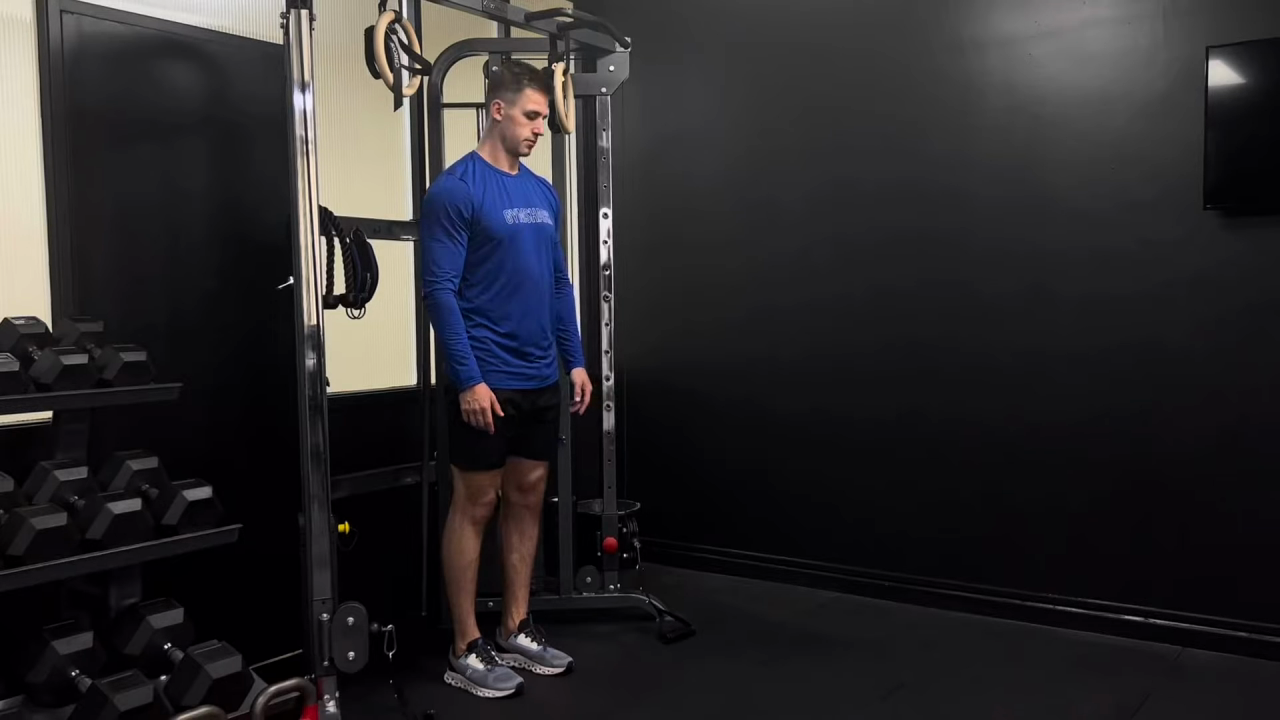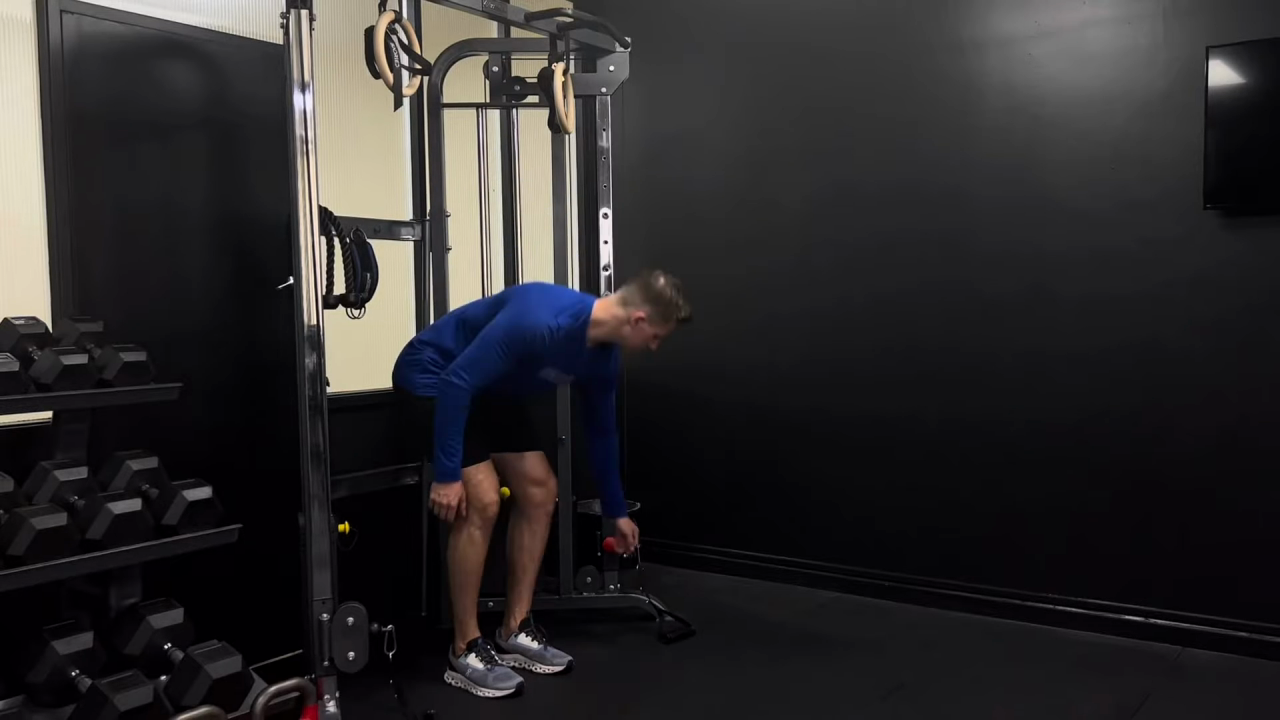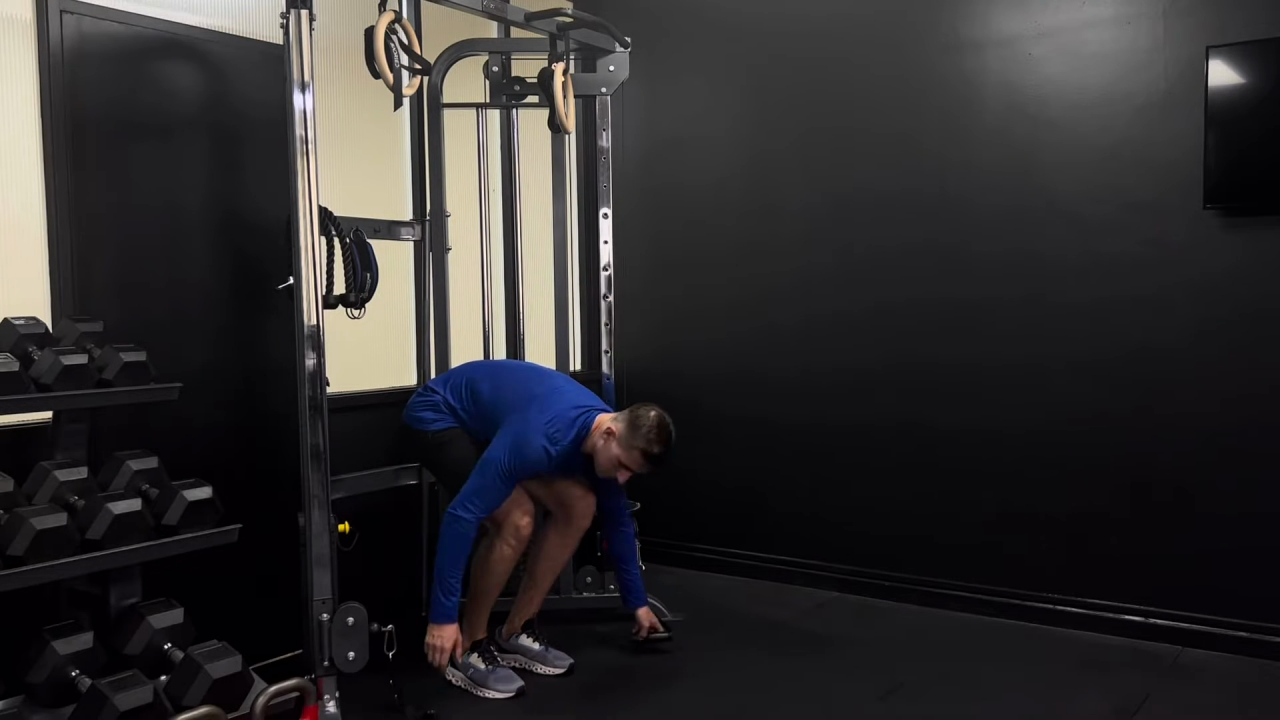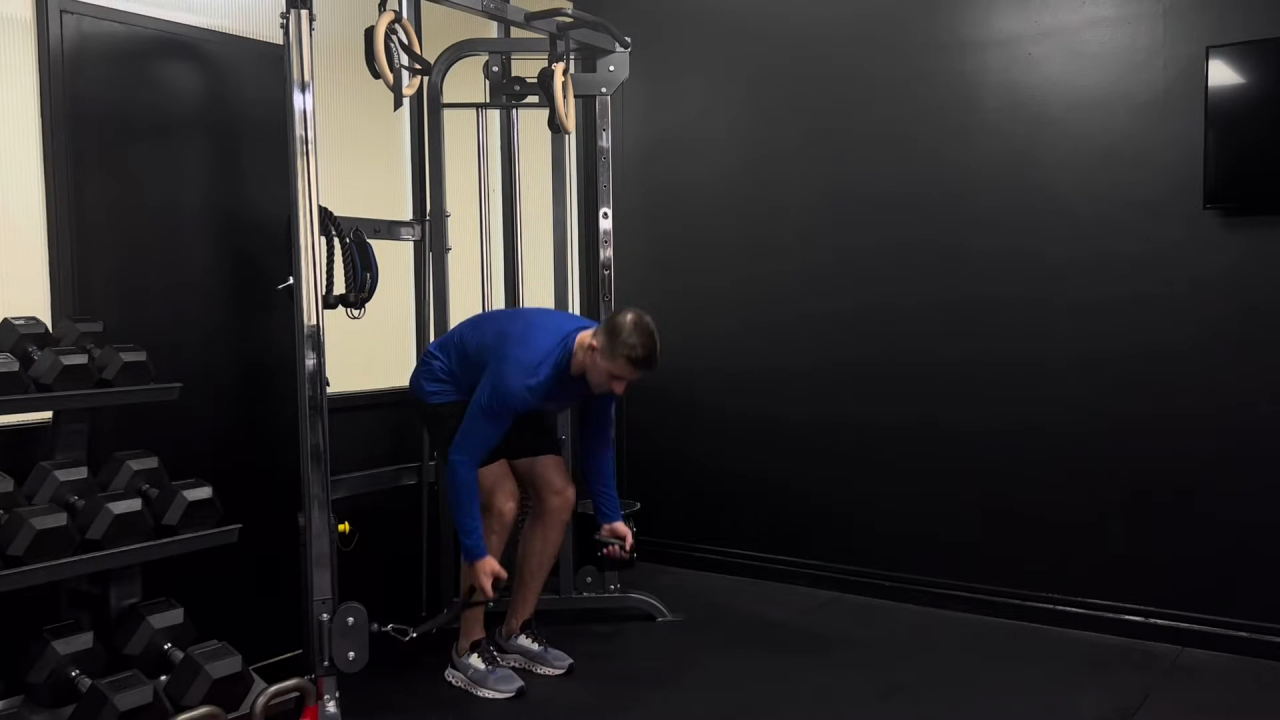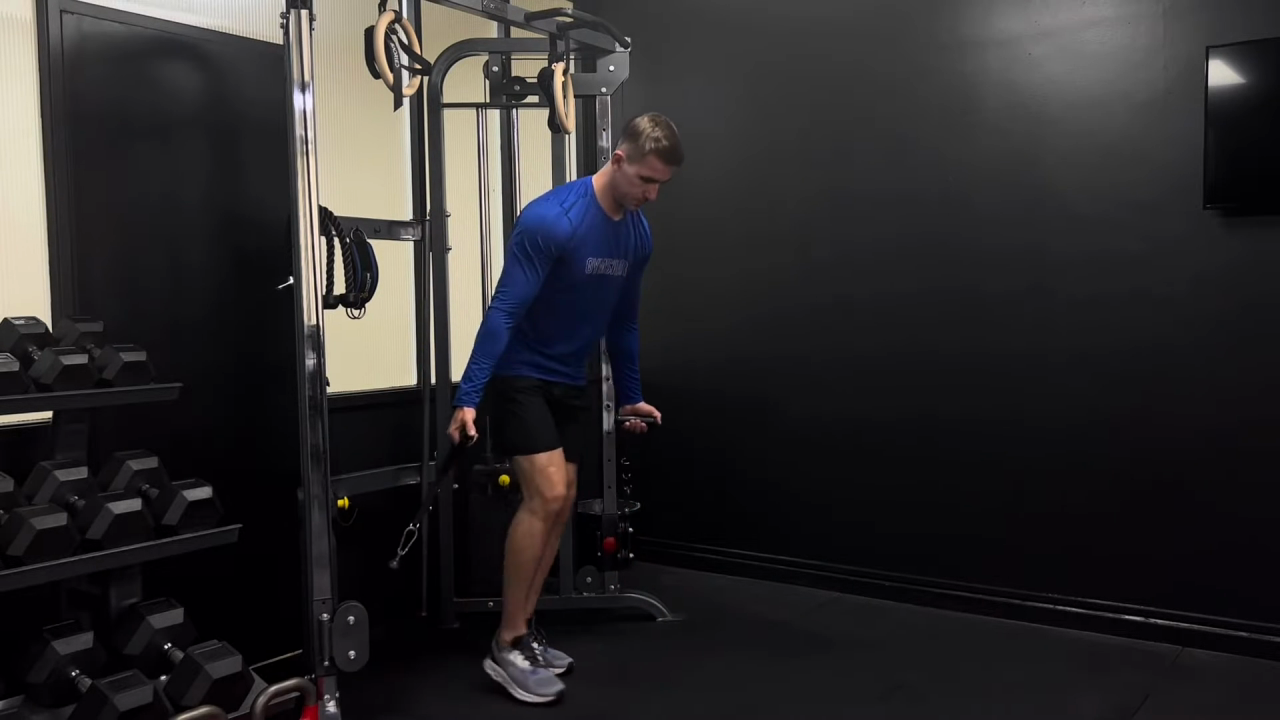
dt=0.7s
person 1, frame 1
left shoulder: (543, 193)
right shoulder: (457, 190)
right elbow: (440, 291)
left wrist: (574, 360)
right wrist: (469, 379)
left hip: (539, 380)
right hip: (486, 383)
left knee: (528, 499)
right knee: (476, 506)
left ankle: (516, 632)
right ankle: (465, 650)
person 1, frame 2
left shoulder: (602, 354)
right shoulder: (539, 320)
left elbow: (601, 432)
right elbow: (458, 382)
left wrist: (616, 511)
right wrist: (447, 474)
right hip: (433, 380)
left knee: (541, 488)
right knee: (482, 502)
left ankle: (515, 631)
right ankle: (465, 650)
person 1, frame 3
left shoulder: (617, 435)
right shoulder: (540, 440)
left elbow: (615, 521)
right elbow: (463, 516)
left wrist: (636, 601)
right wrist: (443, 617)
left hip: (489, 415)
right hip: (439, 417)
left knee: (580, 506)
right knee: (517, 521)
left ankle: (515, 632)
right ankle: (470, 647)
person 1, frame 4
left shoulder: (603, 365)
right shoulder: (524, 373)
left elbow: (598, 441)
right elbow: (462, 459)
left wrist: (610, 516)
right wrist: (475, 552)
left hip: (507, 387)
right hip: (448, 388)
left knee: (558, 495)
right knee: (502, 503)
left ankle: (515, 632)
right ankle: (469, 650)
person 1, frame 5
left shoulder: (637, 234)
right shoulder: (550, 220)
left elbow: (624, 321)
right elbow: (504, 312)
left wrist: (631, 395)
right wrist: (468, 398)
left hip: (570, 380)
right hip: (519, 374)
left knee: (557, 503)
right knee: (548, 496)
left ankle: (515, 633)
right ankle: (512, 647)
